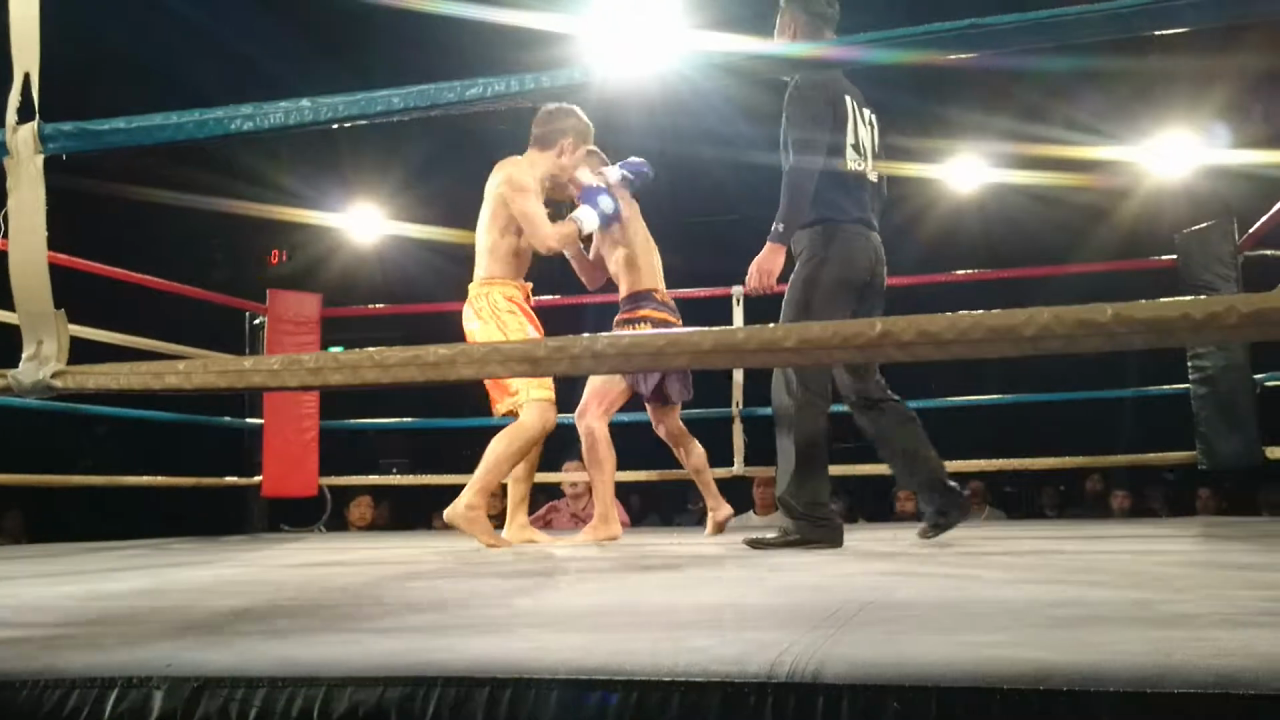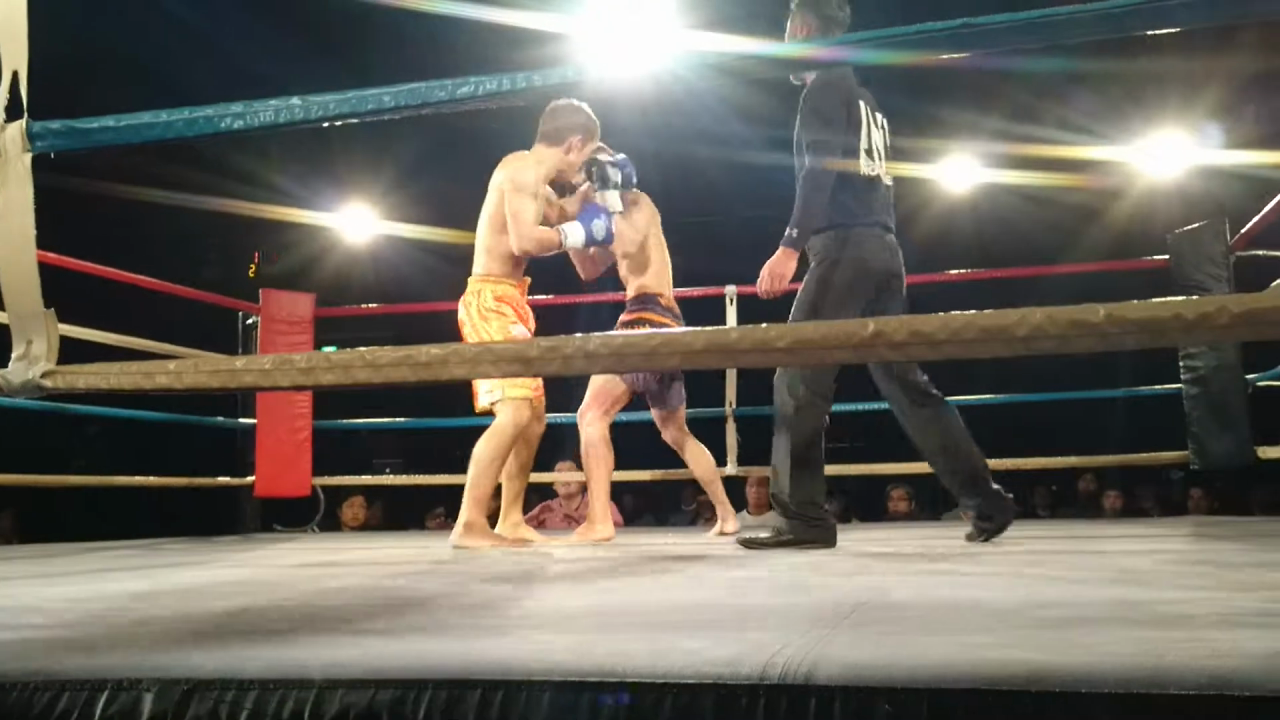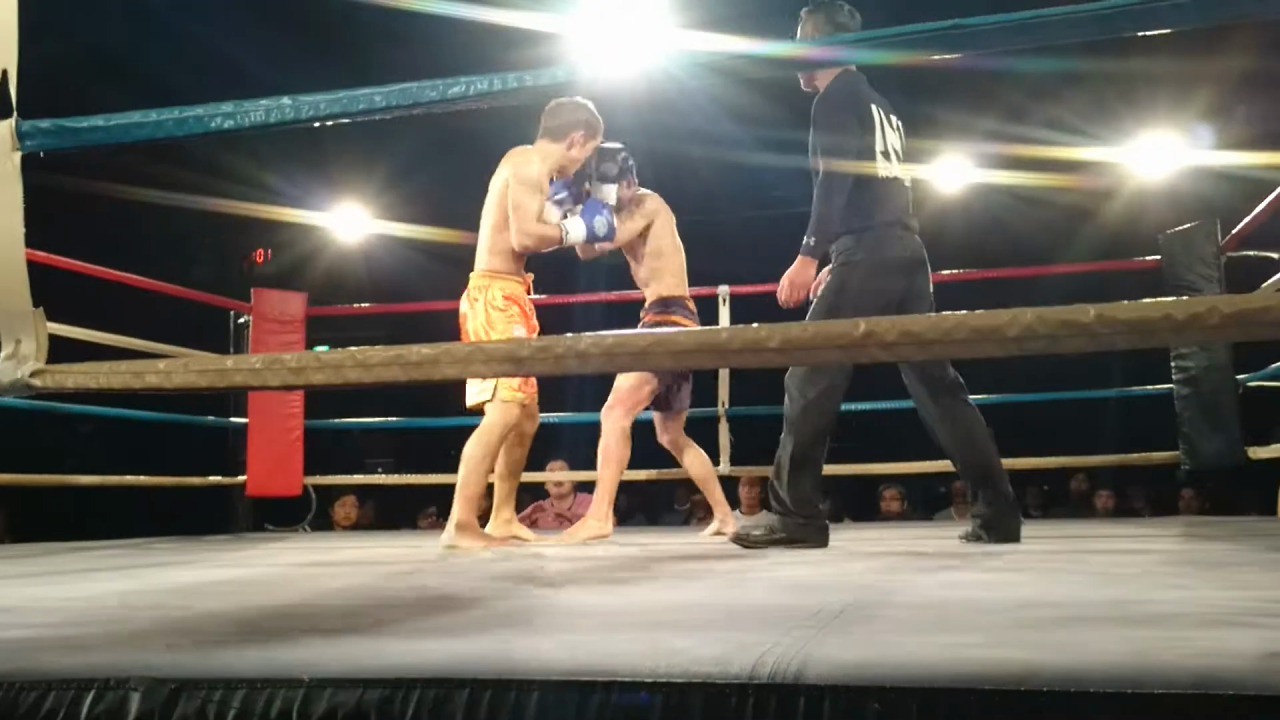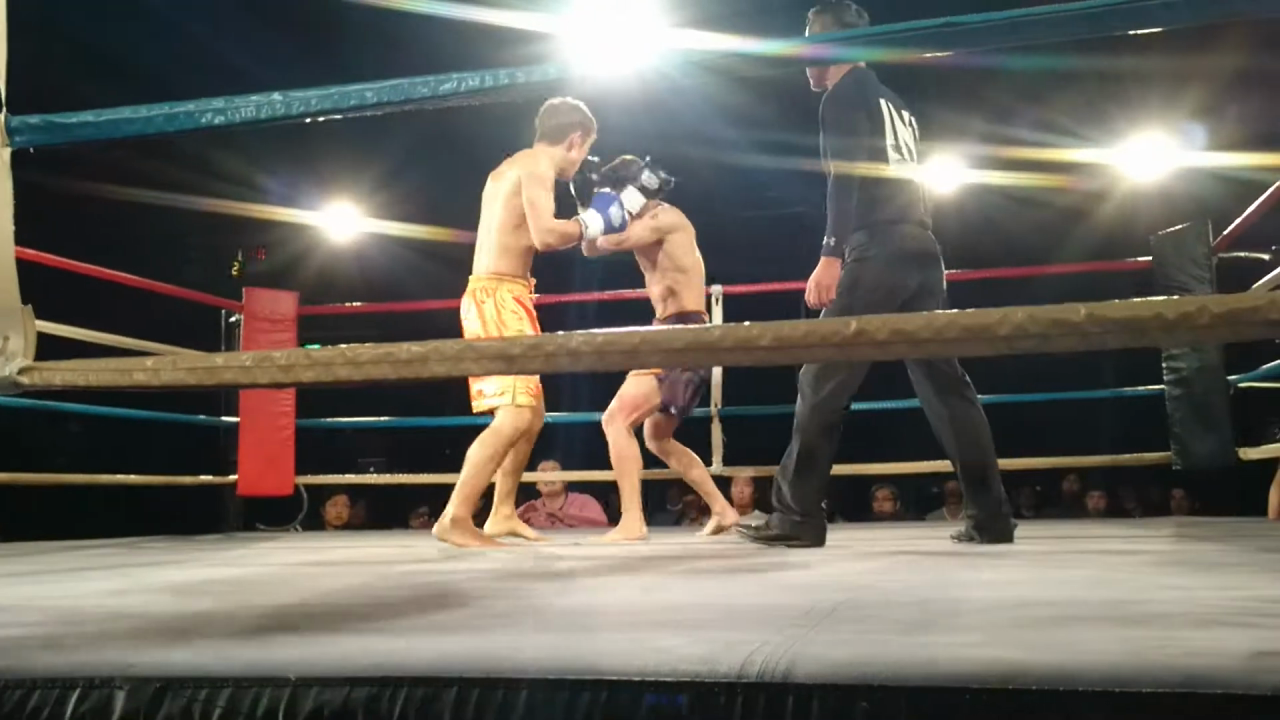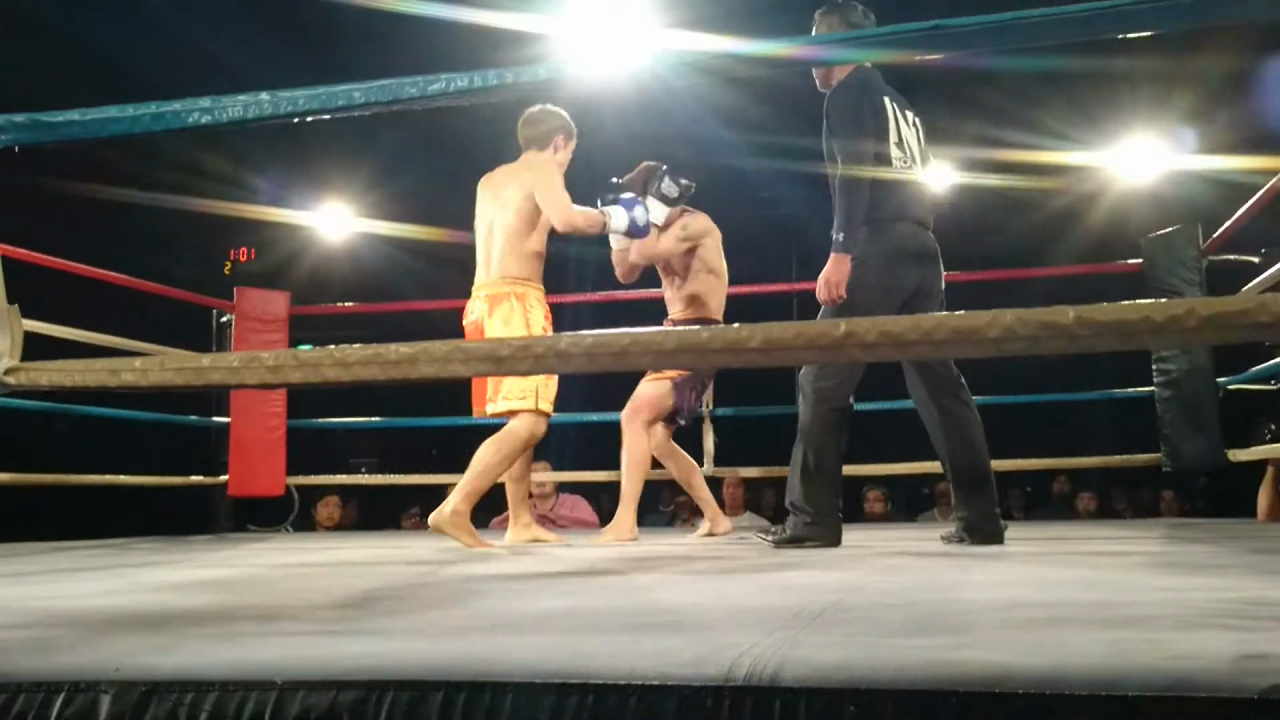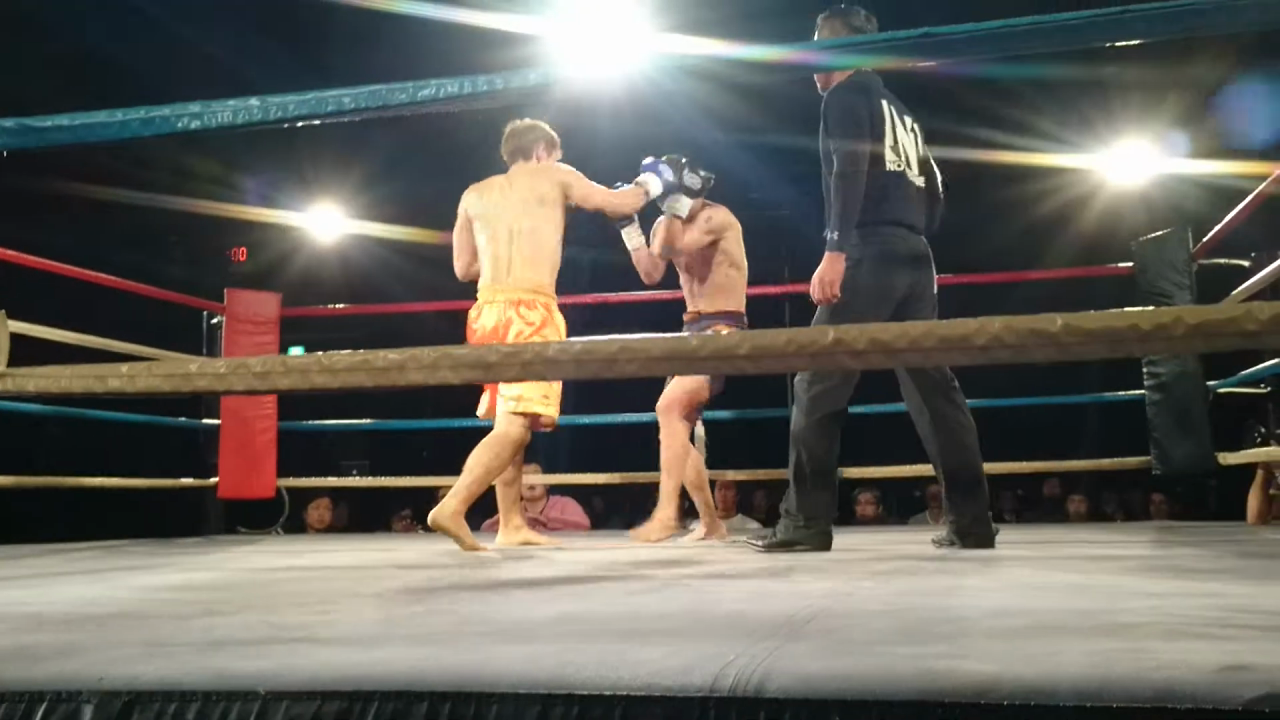
dt=0.1s
person 1, frame 1
left shoulder: (810, 87)
right shoulder: (857, 99)
left elbow: (805, 169)
left wrist: (776, 242)
left hip: (829, 243)
right hip: (865, 246)
left knee: (798, 383)
right knee: (862, 384)
left ankle: (810, 518)
right ankle: (940, 496)
person 1, frame 2
left shoulder: (824, 90)
right shoulder: (865, 101)
left elbow: (817, 174)
left wrist: (789, 247)
left hip: (843, 247)
right hip: (882, 248)
left knee: (797, 381)
right knee: (904, 382)
left ankle: (802, 517)
right ankle: (985, 499)
person 1, frame 3
left shoulder: (835, 98)
right shoulder: (878, 103)
left elbow: (834, 181)
left wrist: (809, 256)
left hip: (866, 252)
right hip: (906, 253)
left knee: (811, 382)
right knee: (937, 385)
left ankle: (796, 517)
right ankle: (997, 511)
person 1, frame 4
left shoulder: (844, 97)
right shoulder: (892, 102)
left elbow: (848, 179)
left wrist: (830, 256)
left hip: (879, 248)
right hip: (920, 249)
left knee: (824, 379)
right knee: (944, 383)
left ankle: (798, 515)
right ankle: (989, 514)
person 1, frame 5
left shoulder: (848, 94)
right shoulder: (898, 104)
left elbow: (854, 172)
left wrist: (840, 252)
left hip: (878, 249)
right hip: (922, 252)
left knee: (823, 379)
right knee: (940, 384)
left ankle: (814, 517)
right ankle: (979, 516)
person 1, frame 6
left shoulder: (846, 96)
right shoulder: (900, 110)
left elbow: (848, 173)
right elbow: (932, 190)
left wrist: (834, 251)
left hip: (872, 252)
right hip: (915, 256)
left knee: (819, 384)
right knee: (933, 387)
left ankle: (806, 522)
right ankle: (970, 519)
person 2, frame 1
left shoulder: (523, 171)
right shoulder: (519, 173)
right elbow: (545, 240)
right wrist: (590, 217)
left hip: (511, 304)
right hip: (496, 303)
left knee: (538, 416)
right knee: (538, 416)
left ankle: (517, 522)
right ankle: (468, 506)
person 2, frame 2
left shoulder: (527, 168)
right shoulder: (522, 169)
left elbow: (553, 217)
right elbow: (523, 242)
left wrist: (586, 196)
right wrist: (580, 232)
left hip: (509, 301)
right hip: (490, 300)
left knee: (532, 414)
right knee: (514, 413)
left ankle: (511, 520)
right ankle: (470, 524)
person 2, frame 3
left shoulder: (521, 163)
right shoulder: (528, 162)
right elbow: (525, 238)
left wrist: (553, 205)
right wrist: (578, 225)
left hip: (504, 297)
right hip: (493, 296)
left knee: (526, 413)
right knee: (503, 412)
left ankle: (503, 516)
right ankle: (462, 522)
person 2, frame 4
left shoulder: (507, 169)
right shoulder: (537, 165)
right elbow: (543, 237)
right wrist: (594, 221)
left hip: (503, 298)
right hip: (498, 298)
left knee: (531, 414)
right knee: (515, 416)
left ankle: (503, 513)
right ankle: (455, 520)
person 2, frame 5
left shoulder: (489, 180)
right shoulder: (543, 171)
right elbow: (563, 219)
right wrist: (615, 217)
left hip: (481, 305)
right hip: (516, 306)
left knee: (523, 417)
right knee: (527, 422)
left ankle: (521, 520)
right ankle: (453, 511)
person 2, frame 6
left shoulder: (474, 195)
right shoulder: (556, 176)
left elbow: (463, 268)
right elbow: (618, 204)
right wrist: (652, 183)
left hip: (487, 313)
right hip: (534, 312)
left knee: (514, 422)
right knee: (515, 425)
left ankle: (512, 524)
right ankle: (453, 507)
person 3, frame 1
left shoulder: (616, 198)
right shoulder: (604, 222)
right elbow: (592, 277)
left hip: (644, 316)
right hip: (662, 321)
left knee: (589, 415)
right knee: (669, 427)
left ankle: (605, 520)
right ankle: (716, 505)
person 3, frame 2
left shoulder: (636, 201)
right shoulder: (613, 213)
left elbow: (626, 247)
right elbow: (589, 270)
left wrist: (609, 192)
left hip: (647, 320)
right hip: (665, 324)
left knee: (591, 416)
right knee: (675, 433)
left ankle: (599, 520)
right ankle: (725, 514)
person 3, frame 3
left shoulder: (646, 200)
right shoulder: (629, 211)
left elbow: (608, 241)
right elbow: (588, 248)
left wrist: (607, 188)
left hip: (669, 320)
right hip: (675, 326)
left knee: (617, 414)
right knee: (672, 437)
left ankle: (599, 515)
right ankle: (724, 514)
person 3, frame 4
left shoulder: (666, 218)
right shoulder: (642, 223)
left elbow: (610, 242)
right elbow: (592, 248)
left wrist: (638, 194)
left knee: (615, 420)
right knee: (658, 439)
left ankle: (632, 519)
right ankle: (722, 511)
person 3, frame 5
left shoulder: (697, 224)
right shoulder: (657, 230)
left elbow: (640, 255)
right elbow: (625, 272)
left wrist: (655, 209)
left knee: (635, 418)
right knee: (657, 439)
left ankle: (625, 520)
right ankle: (715, 517)
person 3, frame 6
left shoulder: (718, 217)
right shoulder: (668, 224)
left elbow: (673, 249)
right elbow: (650, 273)
left wrist: (683, 199)
right wrist: (629, 223)
left hip: (723, 331)
right hip: (693, 330)
left knee: (669, 409)
right knee: (676, 431)
left ankle: (665, 514)
right ankle: (711, 520)
